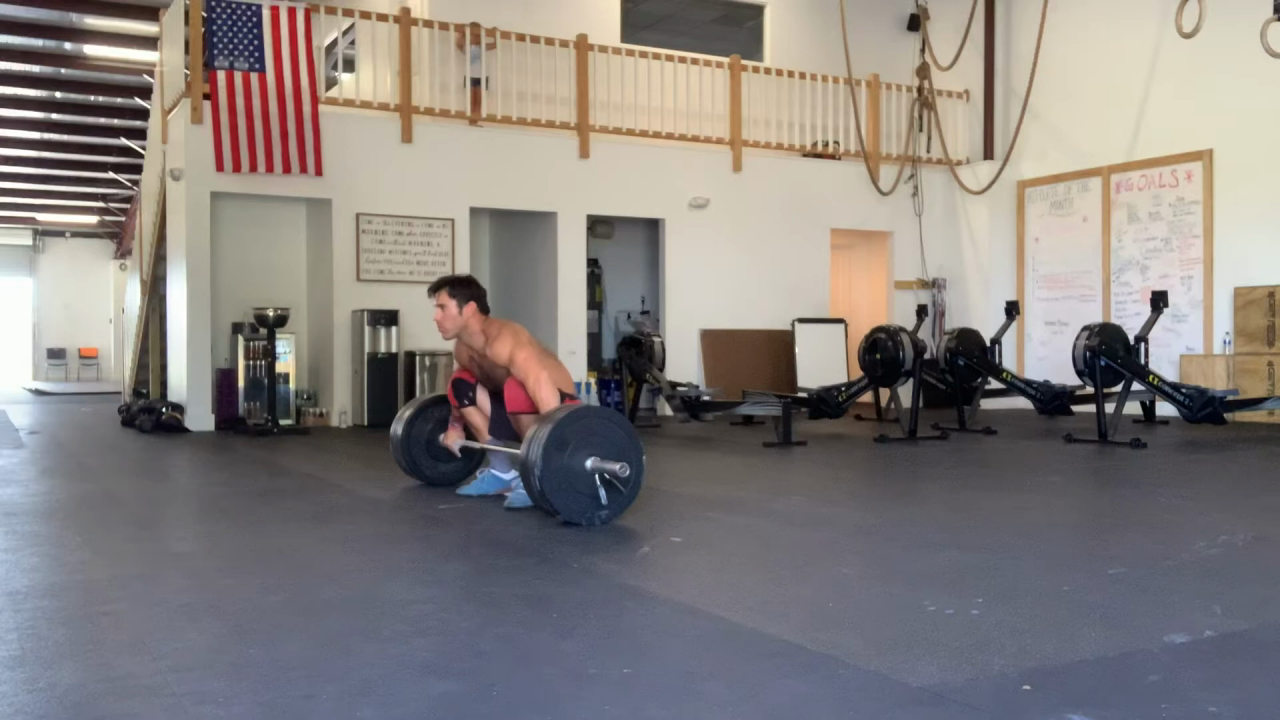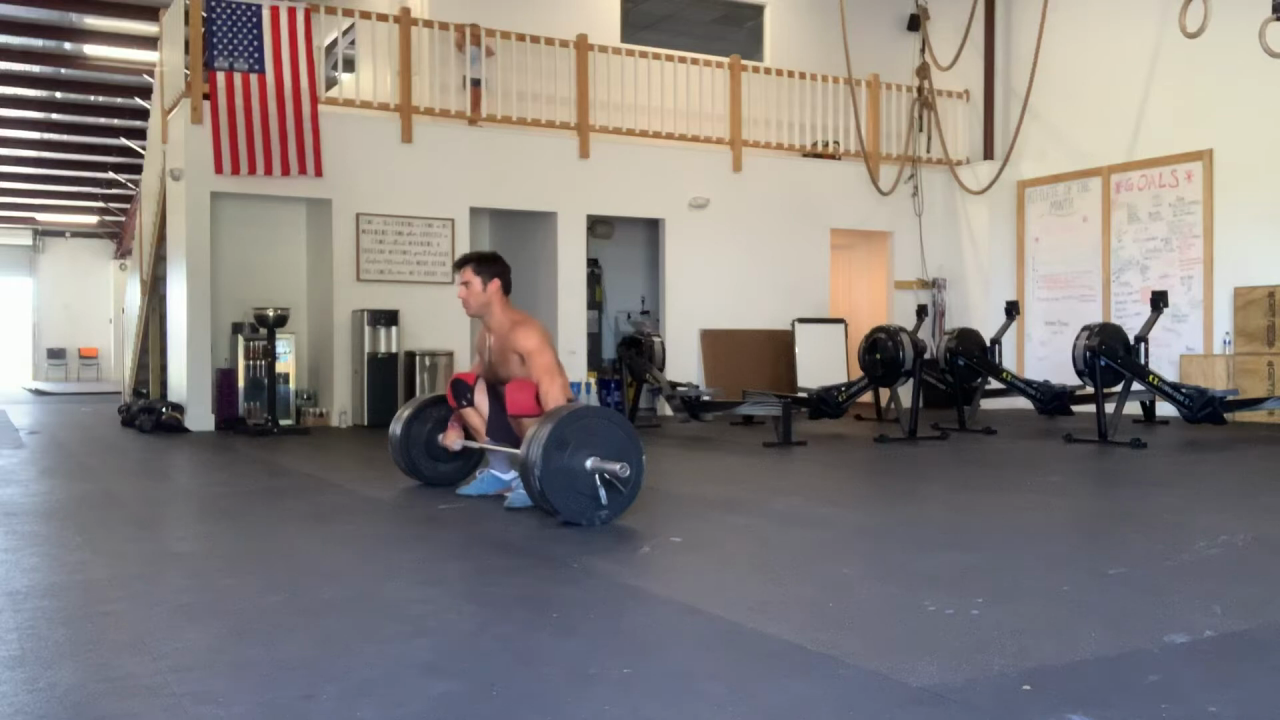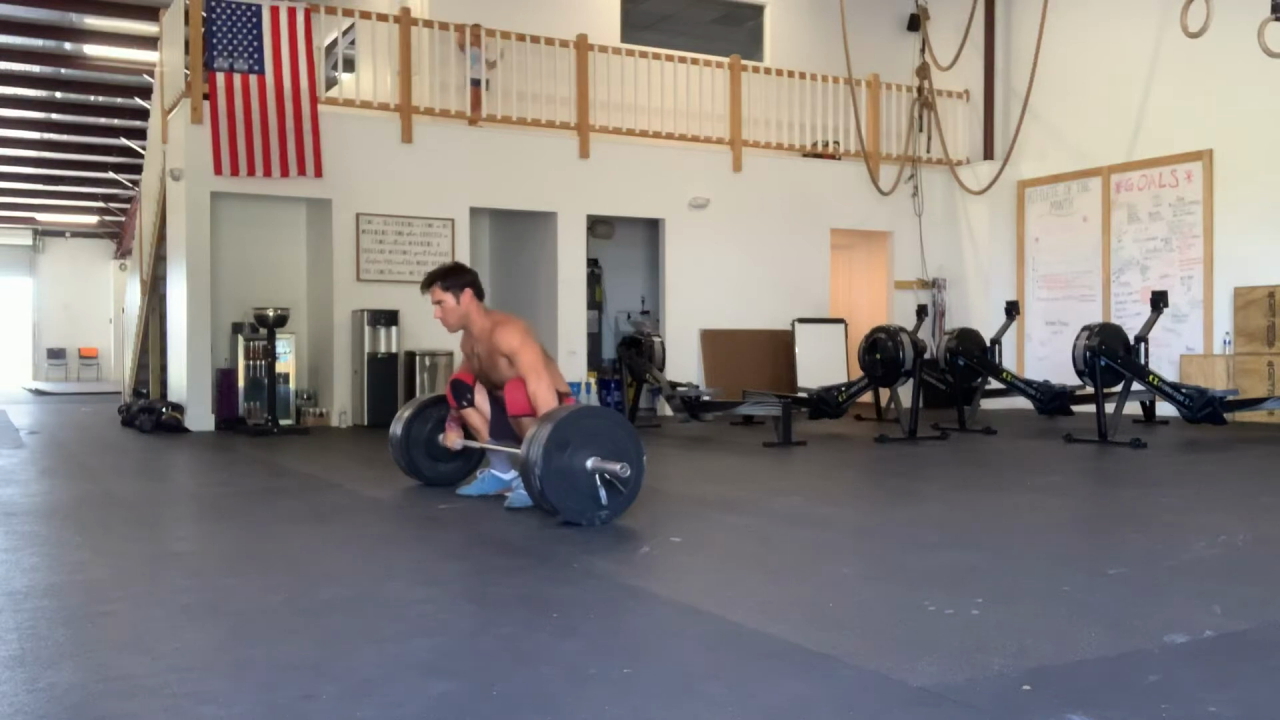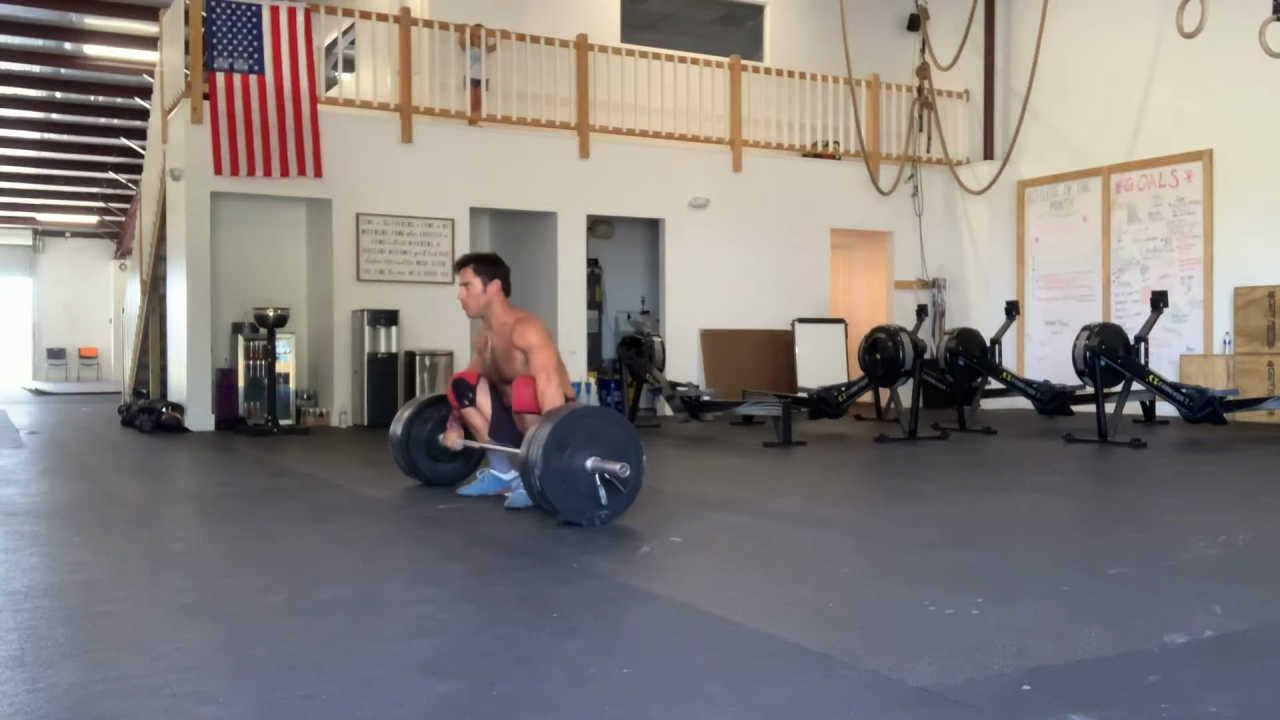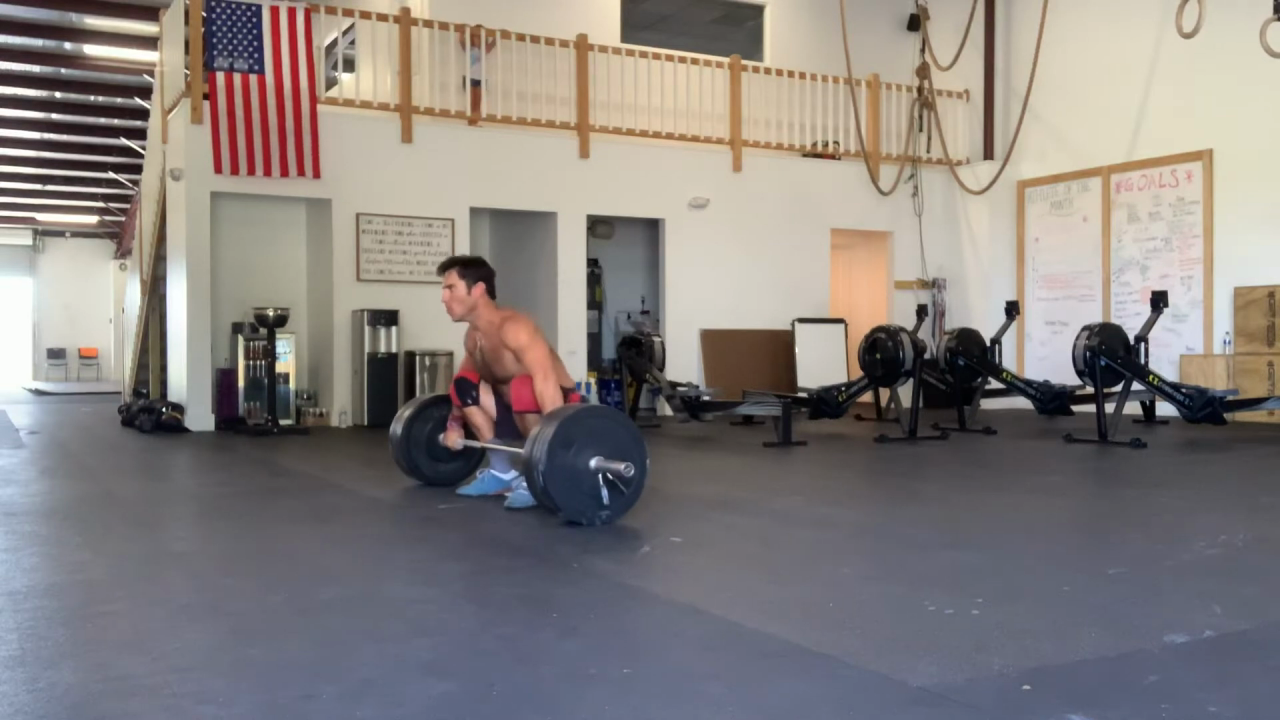
dt=0.7s
person 1, frame 1
left shoulder: (501, 339)
right shoulder: (464, 350)
left elbow: (540, 381)
right elbow: (464, 387)
right wrist: (456, 425)
right hip: (523, 416)
left knee: (517, 388)
right knee: (461, 386)
right ankle: (502, 472)
person 1, frame 2
left shoulder: (523, 330)
right shoulder: (486, 336)
left elbow: (552, 384)
right elbow: (475, 381)
right wrist: (456, 425)
right hip: (520, 420)
left knee: (517, 391)
right knee: (461, 386)
right ankle: (502, 473)
person 1, frame 3
left shoulder: (506, 331)
right shoulder: (470, 340)
left elbow: (540, 384)
right elbow: (464, 379)
right wrist: (453, 424)
right hip: (521, 419)
left knee: (517, 392)
right knee: (460, 386)
right ankle: (503, 472)
person 1, frame 4
left shoulder: (526, 328)
right shoulder: (484, 336)
left elbow: (549, 383)
right elbow: (472, 379)
right wrist: (455, 424)
right hip: (522, 421)
left knee: (523, 388)
right knee: (462, 385)
right ankle: (503, 473)
person 1, frame 5
left shoulder: (513, 327)
right shoulder: (474, 336)
left elbow: (545, 380)
right elbow: (466, 378)
right wrist: (455, 424)
left knee: (523, 389)
right knee: (464, 385)
right ankle: (503, 472)
